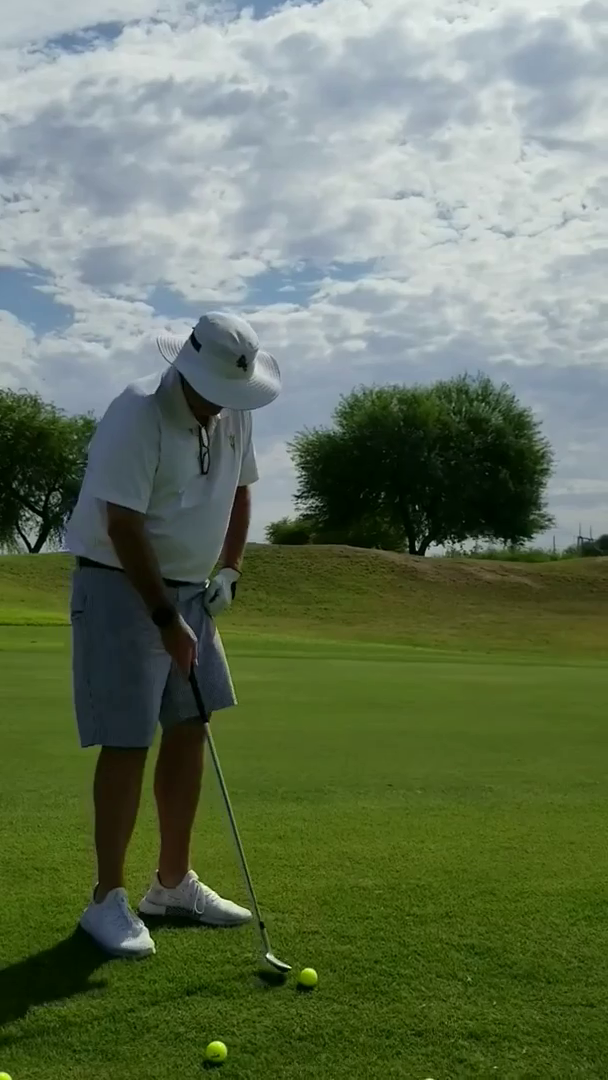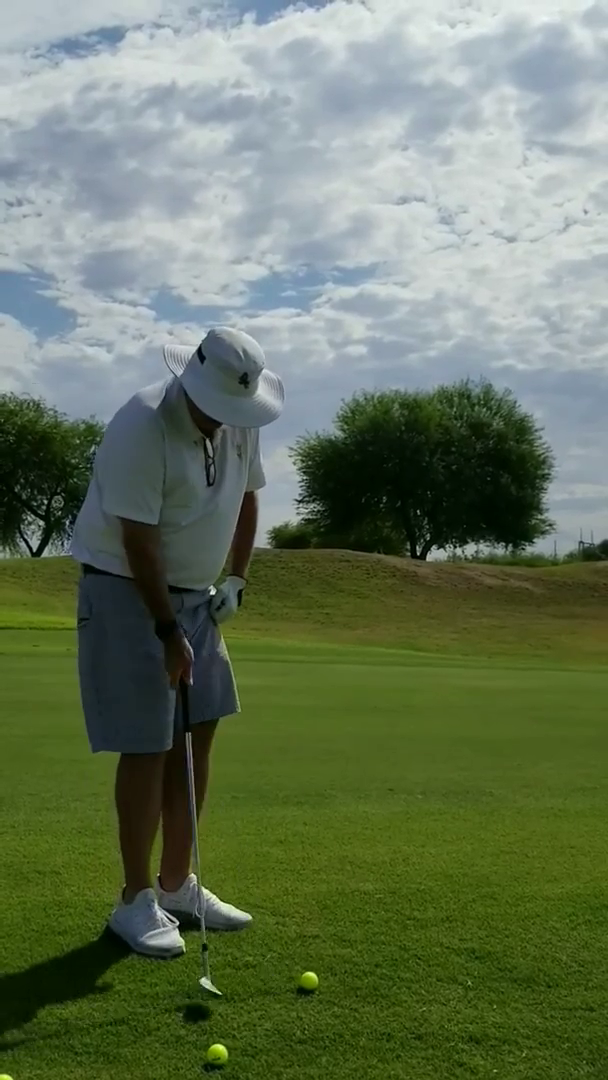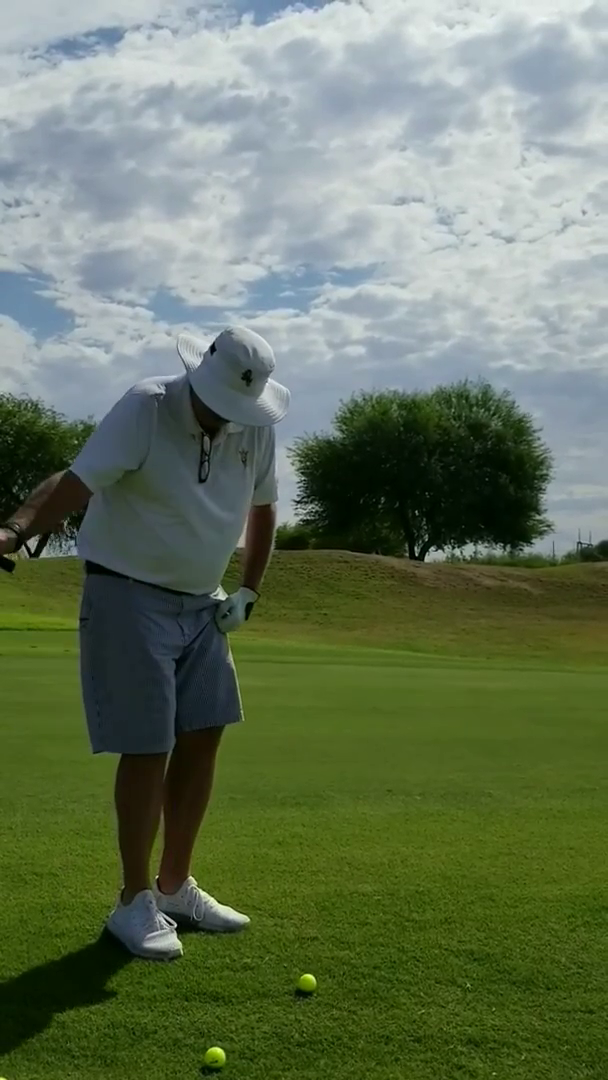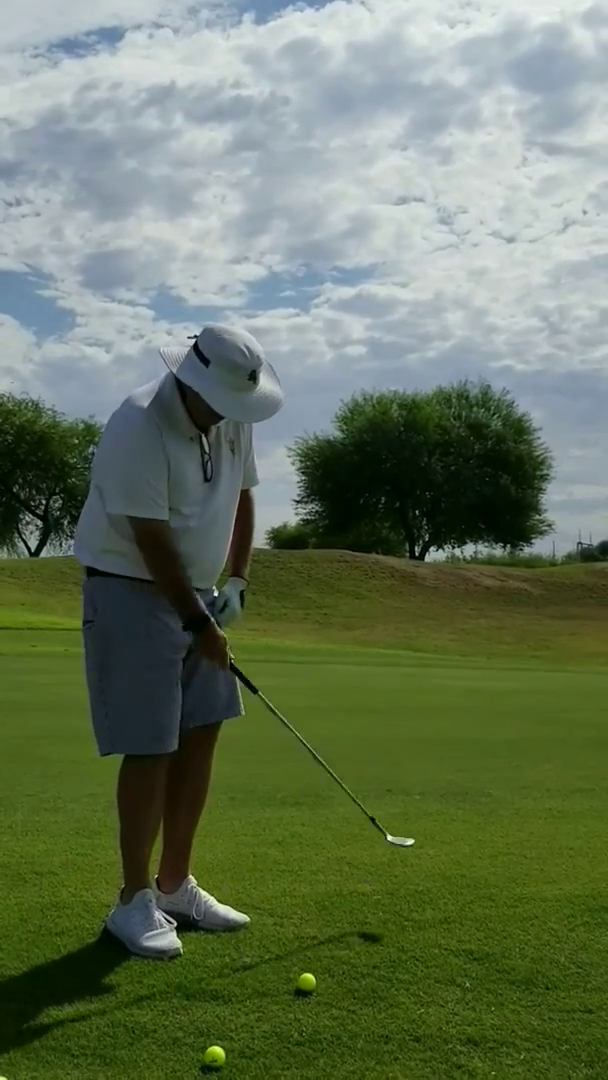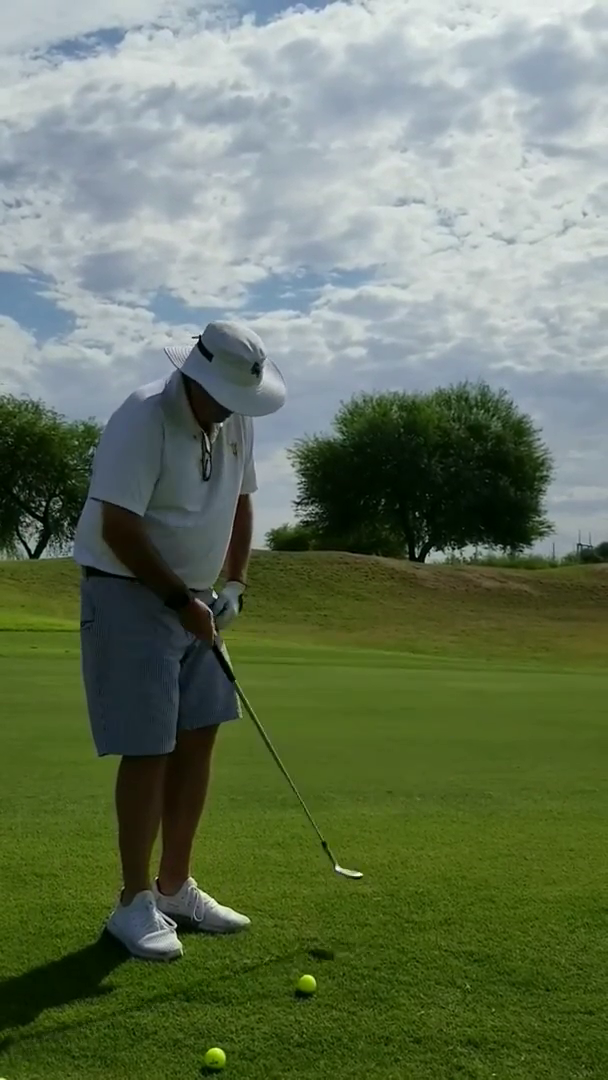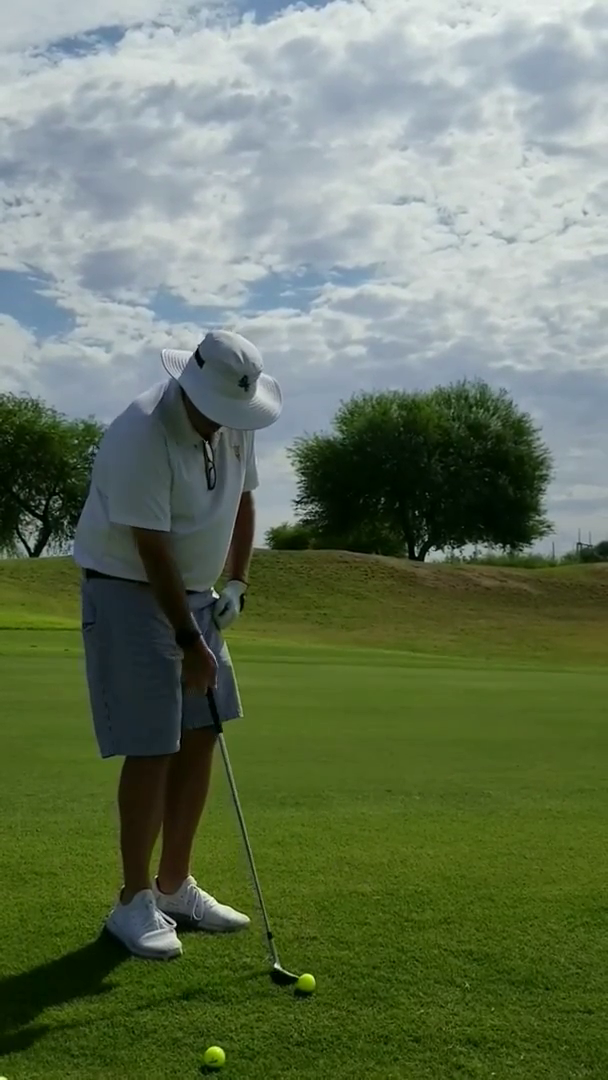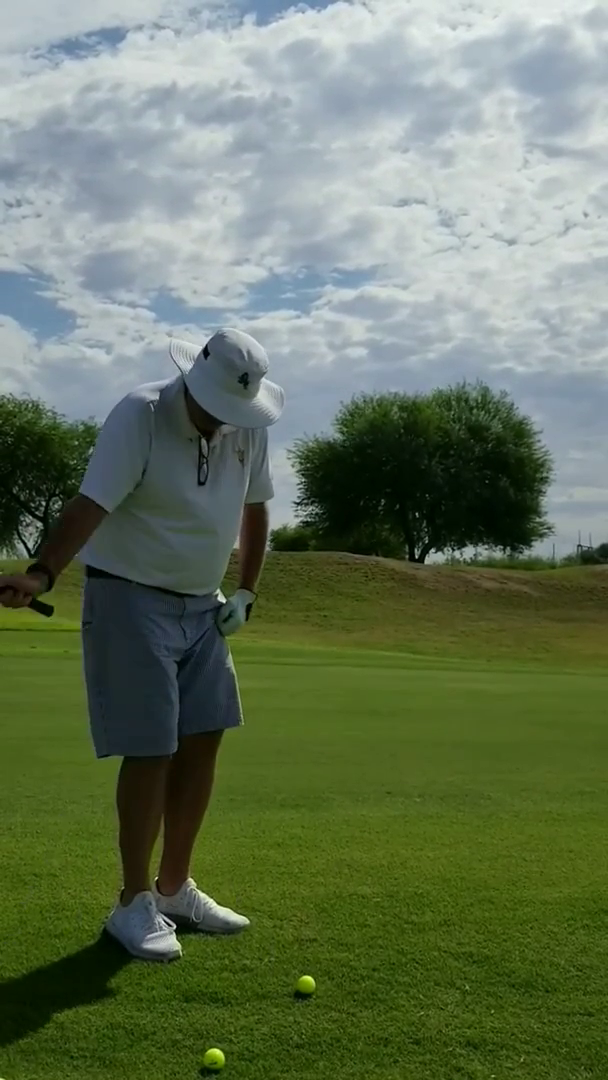
dt=0.7s
person 1, frame 1
left shoulder: (234, 413)
right shoulder: (136, 414)
left elbow: (238, 490)
right elbow: (123, 527)
left wrist: (228, 573)
right wrist: (165, 619)
left hip: (189, 590)
right hip: (121, 588)
left knee: (189, 732)
right knee: (127, 742)
left ankle: (173, 883)
right ankle: (107, 898)
person 1, frame 2
left shoulder: (240, 421)
right shoulder: (141, 425)
left elbow: (246, 497)
right elbow: (138, 540)
left wrist: (236, 580)
right wrist: (168, 635)
left hip: (195, 594)
right hip: (128, 596)
left knee: (197, 735)
right knee: (147, 746)
left ankle: (177, 884)
right ankle: (137, 898)
person 1, frame 3
left shoulder: (256, 427)
right shoulder: (142, 410)
left elbow: (262, 509)
right elbow: (75, 482)
left wrist: (248, 591)
left hip: (202, 602)
right hip: (129, 595)
left knee: (202, 739)
right knee: (146, 750)
left ankle: (175, 886)
right ankle: (135, 900)
person 1, frame 4
left shoulder: (232, 418)
right shoulder: (138, 426)
left elbow: (241, 497)
right elbow: (152, 542)
left wrist: (236, 582)
right wrist: (200, 624)
left hip: (198, 597)
right hip: (131, 595)
left knee: (200, 737)
right knee: (150, 748)
left ankle: (175, 885)
right ankle: (135, 899)
person 1, frame 5
left shoulder: (234, 421)
right shoulder: (140, 421)
left elbow: (239, 503)
right elbow: (117, 529)
left wrist: (234, 585)
right wrist: (180, 600)
left hip: (193, 601)
right hip: (129, 597)
left knee: (197, 741)
right knee: (148, 750)
left ankle: (175, 888)
right ankle: (134, 902)
person 1, frame 6
left shoulder: (236, 422)
right shoulder: (140, 433)
left elbow: (242, 500)
right elbow: (153, 550)
left wrist: (236, 585)
right wrist: (189, 642)
left hip: (194, 596)
right hip: (129, 595)
left knee: (199, 740)
right knee: (151, 750)
left ankle: (174, 886)
right ankle: (134, 900)
person 1, frame 7
left shoulder: (248, 428)
right shoulder: (138, 417)
left elbow: (255, 511)
right elbow: (91, 506)
left wrist: (246, 592)
left hip: (201, 604)
right hip: (130, 598)
left knee: (202, 743)
right knee: (150, 751)
left ankle: (175, 888)
right ankle: (134, 902)
